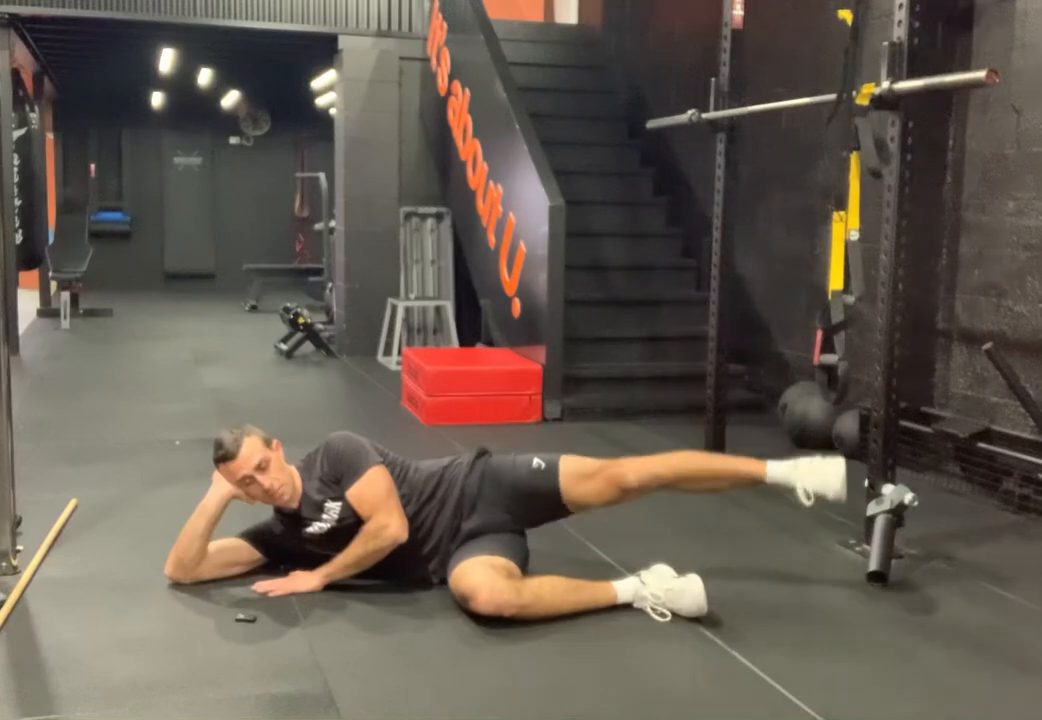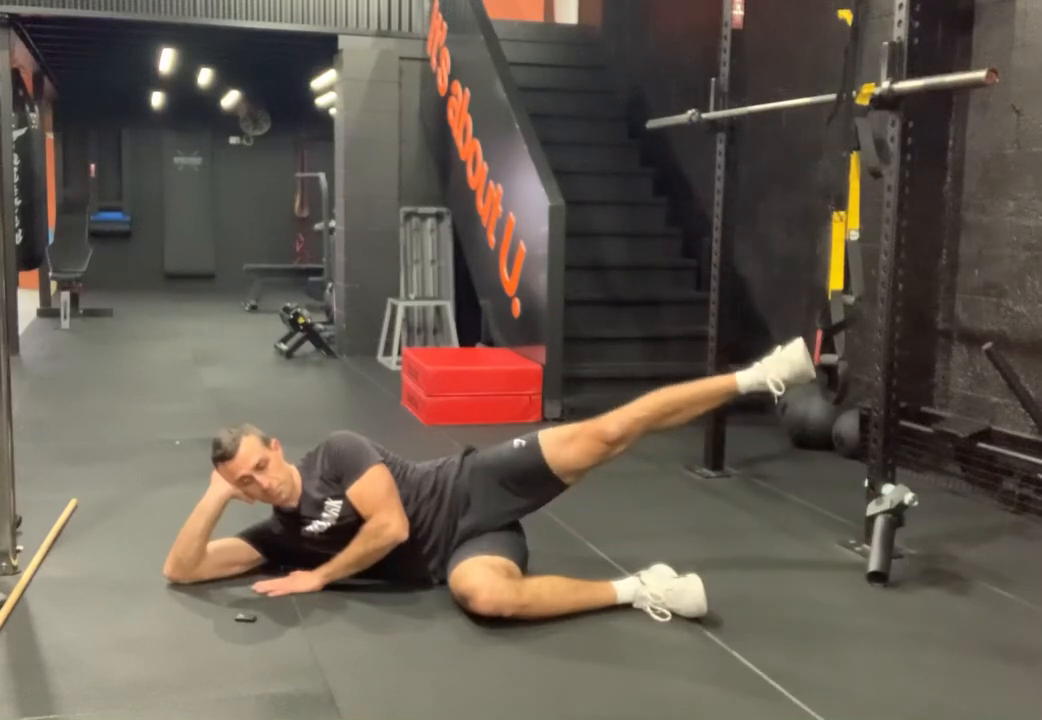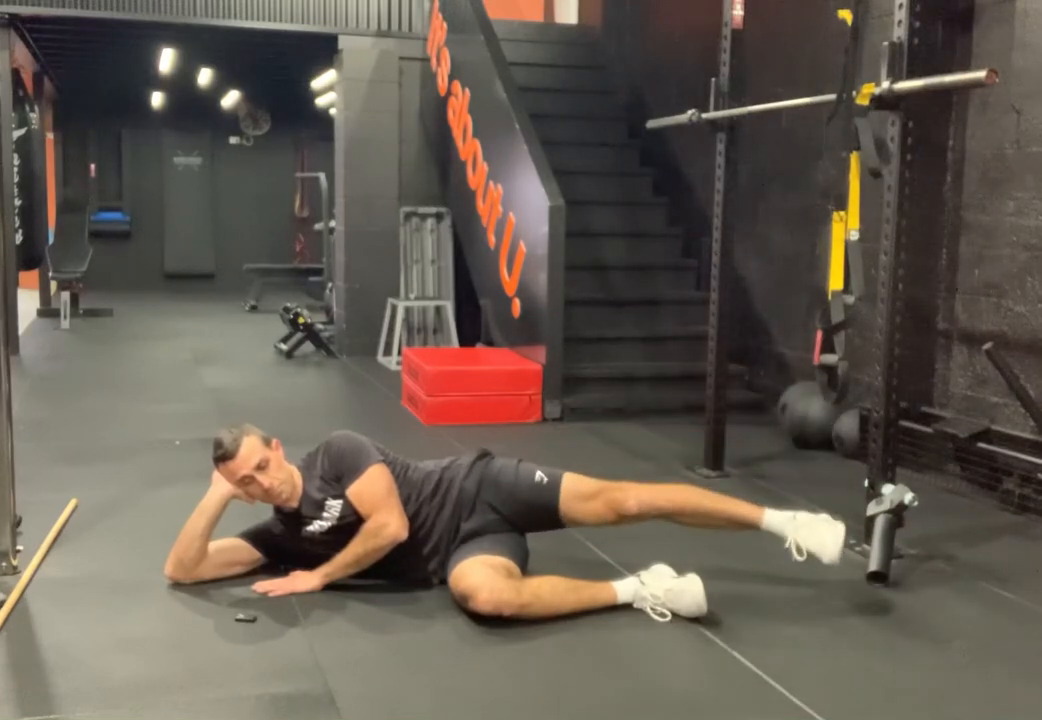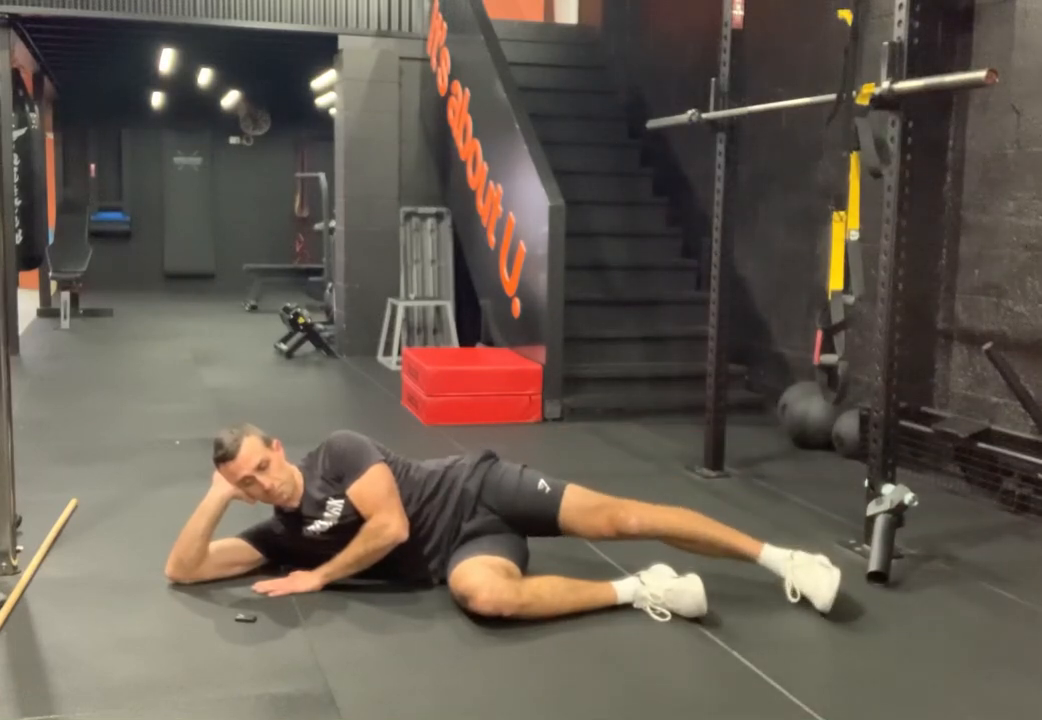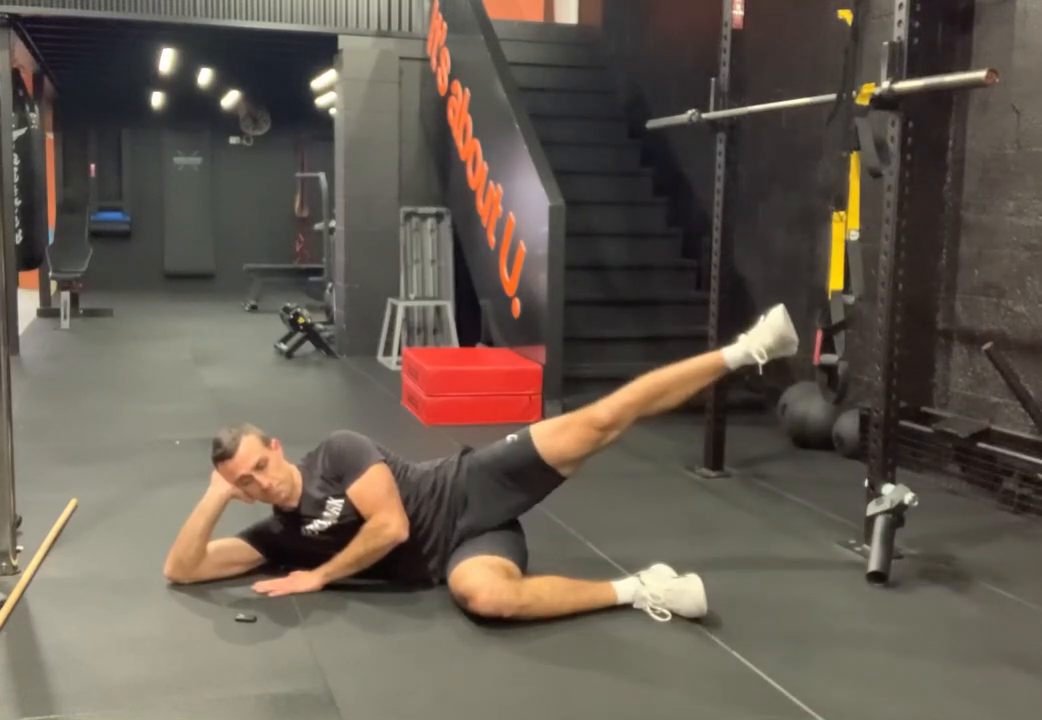
dt=1s
person 1, frame 1
left shoulder: (337, 453)
right shoulder: (280, 534)
left elbow: (390, 528)
right elbow: (181, 570)
left wrist: (319, 578)
right wrist: (215, 497)
left hip: (480, 488)
right hip: (462, 549)
left knee: (619, 479)
right knee: (486, 595)
left ankle: (785, 473)
right ankle: (638, 590)
person 1, frame 2
left shoulder: (337, 452)
right shoulder: (280, 534)
left elbow: (391, 526)
right elbow: (181, 568)
left wrist: (320, 577)
right wrist: (215, 495)
left hip: (474, 489)
right hip: (463, 550)
left knee: (607, 432)
right knee: (484, 594)
left ankle: (754, 378)
right ankle: (635, 590)
person 1, frame 3
left shoulder: (338, 452)
right shoulder: (280, 534)
left elbow: (390, 526)
right elbow: (182, 569)
left wrist: (320, 577)
right wrist: (215, 496)
left hip: (477, 491)
right hip: (461, 550)
left knee: (615, 500)
right knee: (484, 594)
left ankle: (779, 520)
right ankle: (635, 591)
person 1, frame 4
left shoulder: (339, 452)
right shoulder: (281, 533)
left elbow: (391, 526)
right elbow: (183, 569)
left wrist: (319, 577)
right wrist: (216, 496)
left hip: (478, 491)
right hip: (458, 552)
left knee: (613, 515)
right knee: (484, 595)
left ankle: (779, 557)
right ankle: (637, 591)
person 1, frame 5
left shoulder: (338, 452)
right shoulder: (281, 534)
left elbow: (391, 526)
right elbow: (181, 569)
left wrist: (319, 578)
right wrist: (215, 494)
left hip: (471, 490)
right hip: (458, 553)
left knee: (597, 422)
right knee: (484, 594)
left ankle: (742, 352)
right ankle: (635, 589)
